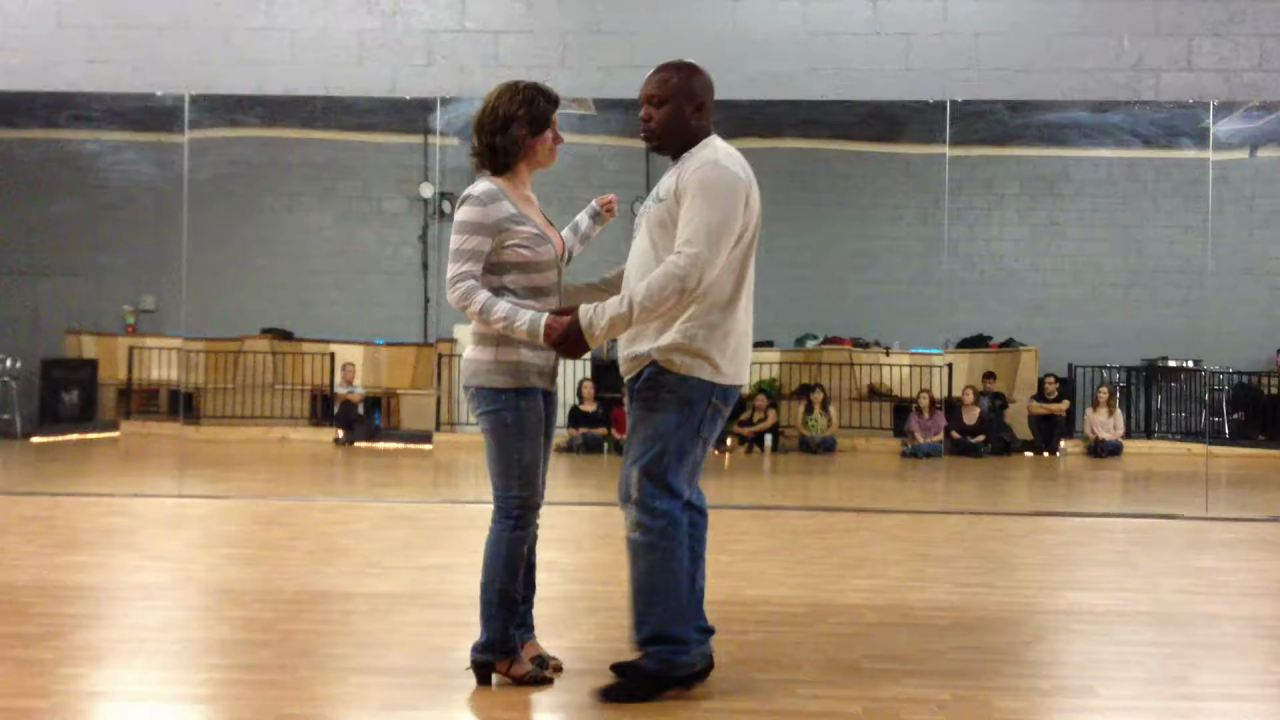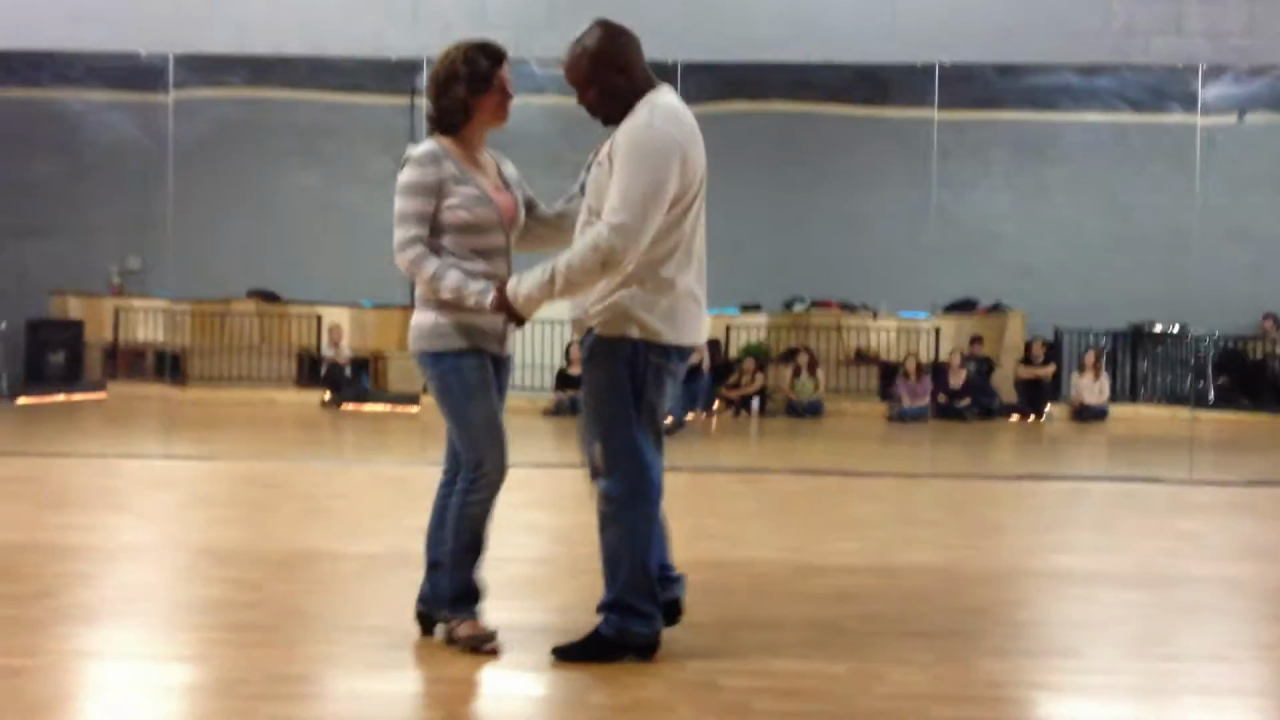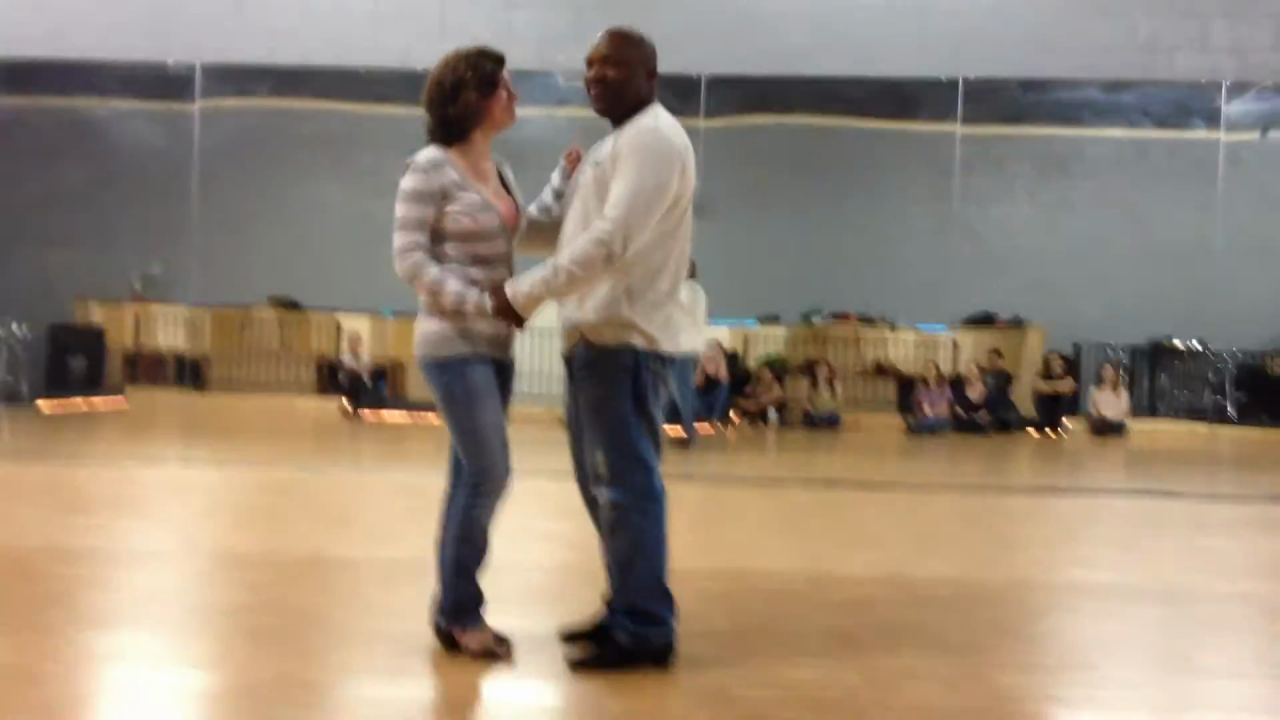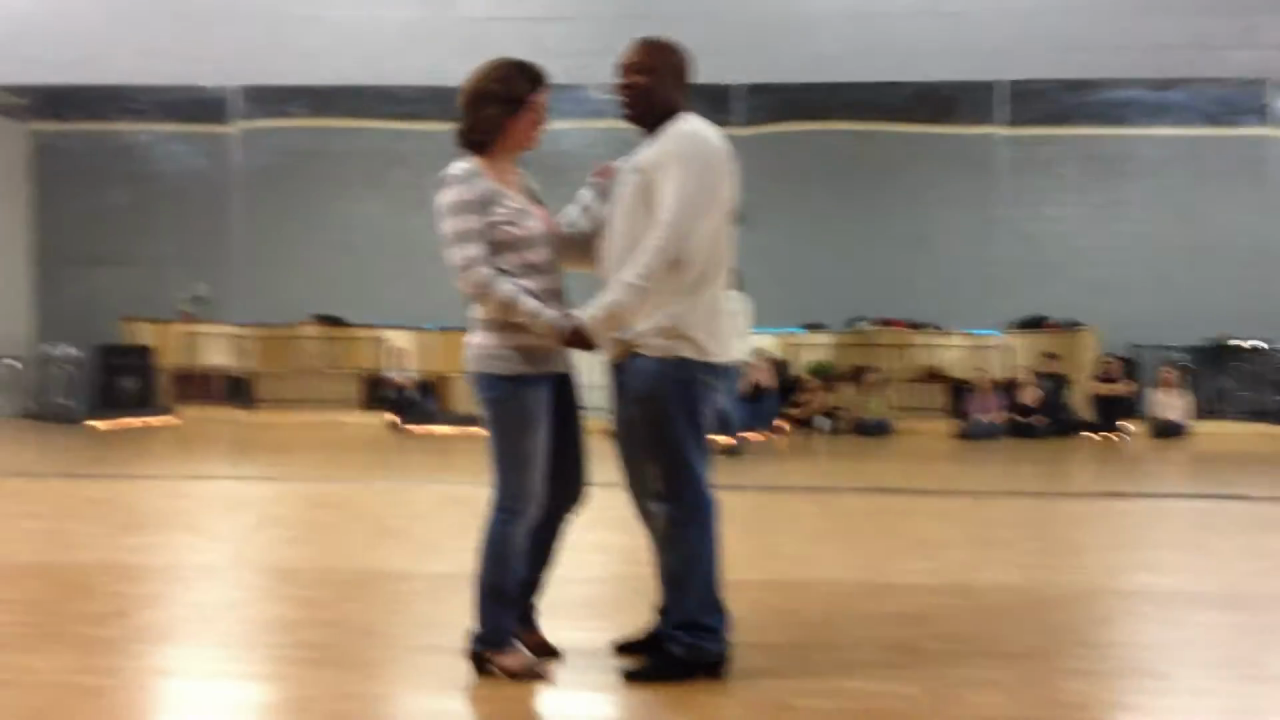
dt=1s
person 1, frame 1
left shoulder: (714, 169)
right shoulder: (685, 173)
left elbow: (686, 275)
left wrist: (591, 323)
right wrist: (593, 323)
left hip: (687, 366)
right hip: (670, 362)
left knee: (651, 500)
right knee: (676, 503)
left ankle: (669, 651)
right ankle: (688, 642)
person 1, frame 2
left shoulder: (654, 131)
right shoulder: (649, 122)
left elbow: (616, 242)
left wrist: (526, 292)
right wrist: (537, 289)
left hip: (639, 326)
right hip: (633, 322)
left knee: (623, 473)
right knee: (625, 468)
left ankle: (631, 622)
right ankle: (656, 590)
person 1, frame 3
left shoulder: (653, 137)
right shoulder: (619, 142)
left elbow: (613, 242)
left wrist: (525, 293)
left hip: (625, 340)
right hip: (598, 335)
left knee: (624, 486)
right knee: (604, 485)
left ankle: (644, 631)
right ankle: (626, 612)
person 1, frame 4
left shoulder: (692, 143)
right shoulder: (647, 154)
left elbow: (670, 250)
right elbow: (616, 246)
left wrist: (596, 318)
left hip: (672, 349)
right hip: (639, 348)
left knee: (677, 496)
right knee: (658, 496)
left ankle: (698, 639)
right ankle: (679, 622)
person 2, frame 1
left shoulder: (528, 200)
right shoulder: (483, 200)
right elbow: (462, 288)
left wrist: (590, 223)
right wrist: (536, 324)
left hip: (537, 374)
right hip: (504, 376)
left knee: (525, 509)
right knee: (517, 508)
left ankle: (518, 634)
right ankle: (496, 648)
person 2, frame 2
left shoulder: (499, 165)
right shoulder: (428, 161)
left elbow: (544, 229)
right elbow: (410, 249)
right wrist: (475, 295)
left hip: (487, 337)
right hip: (449, 336)
left knee: (467, 468)
right knee: (483, 464)
left ankle: (437, 598)
right ankle: (453, 601)
person 2, frame 3
left shoulder: (499, 169)
right shoulder: (430, 168)
left elbow: (526, 232)
right elbow: (409, 258)
left wrist: (567, 177)
right wrist: (479, 304)
left hip: (495, 346)
right hip: (455, 346)
left knee: (472, 478)
right knee: (487, 473)
left ankle: (458, 611)
right ankle: (459, 612)
person 2, frame 4
left shoulder: (519, 180)
right shoulder: (465, 180)
right elbow: (474, 275)
left wrist: (594, 198)
right wrist: (559, 324)
left hip: (547, 362)
right hip: (507, 361)
left knee: (565, 491)
right knee: (522, 502)
left ankle: (516, 613)
right ankle: (495, 638)
